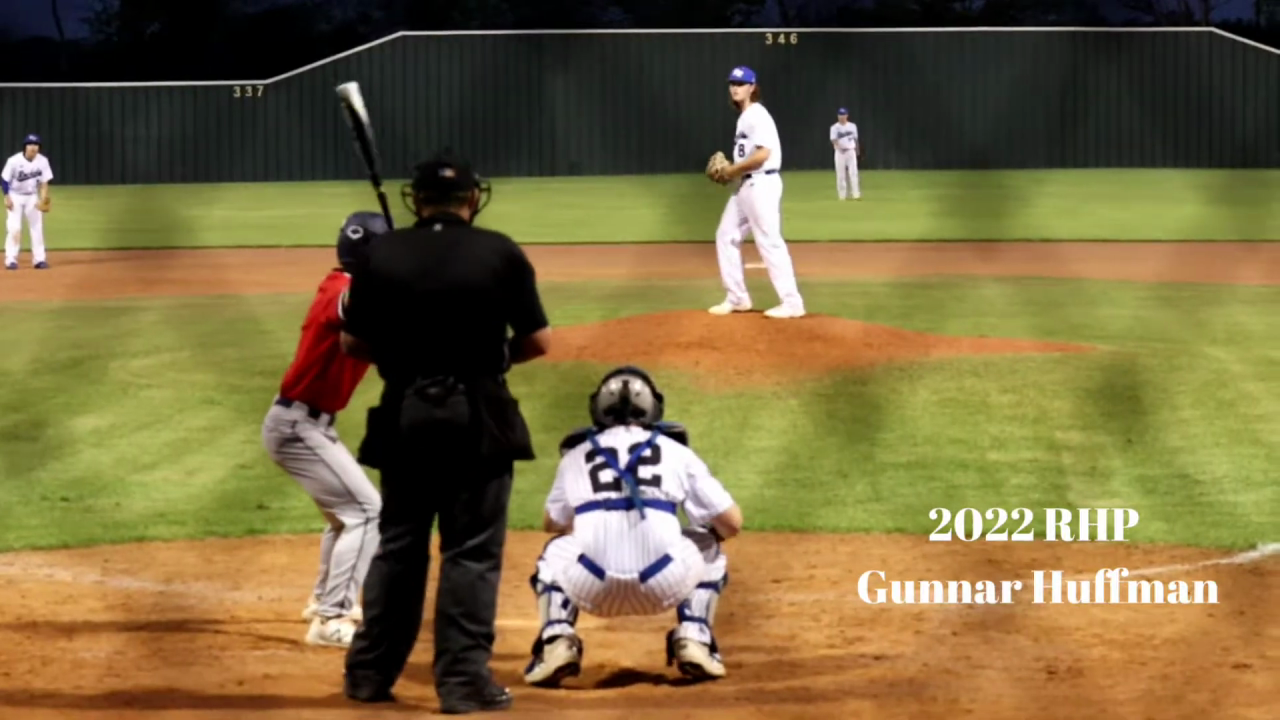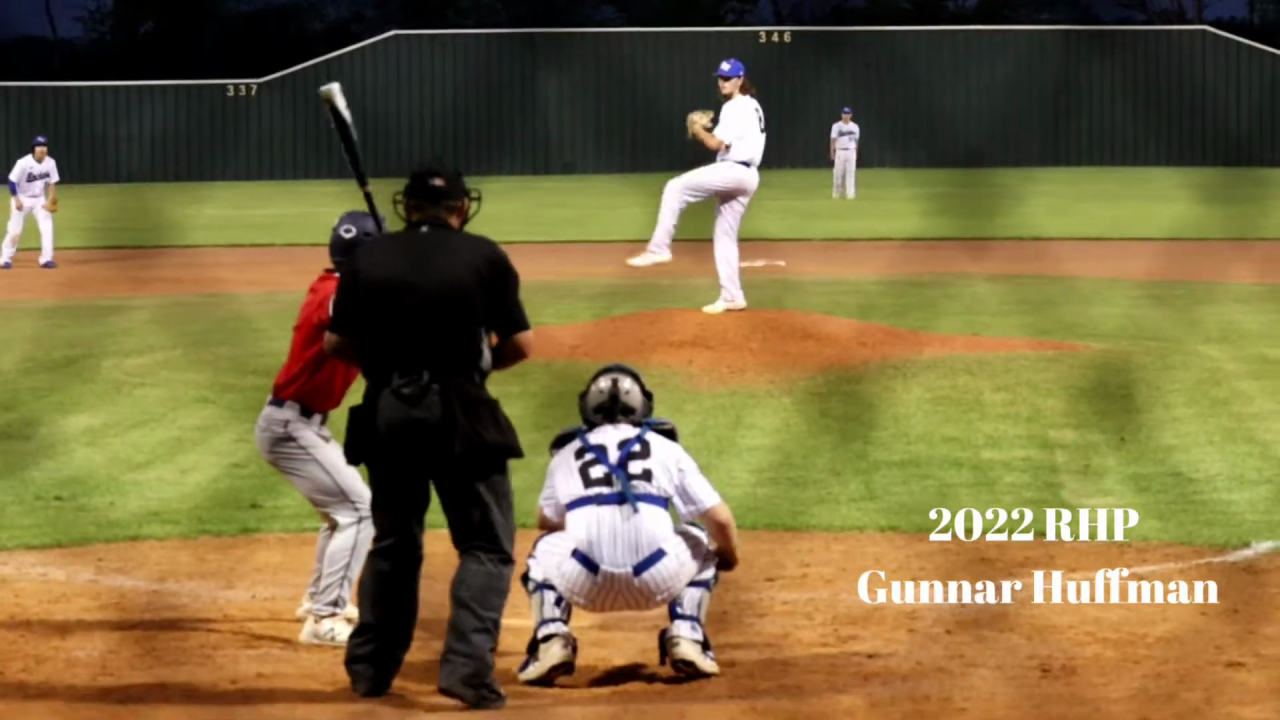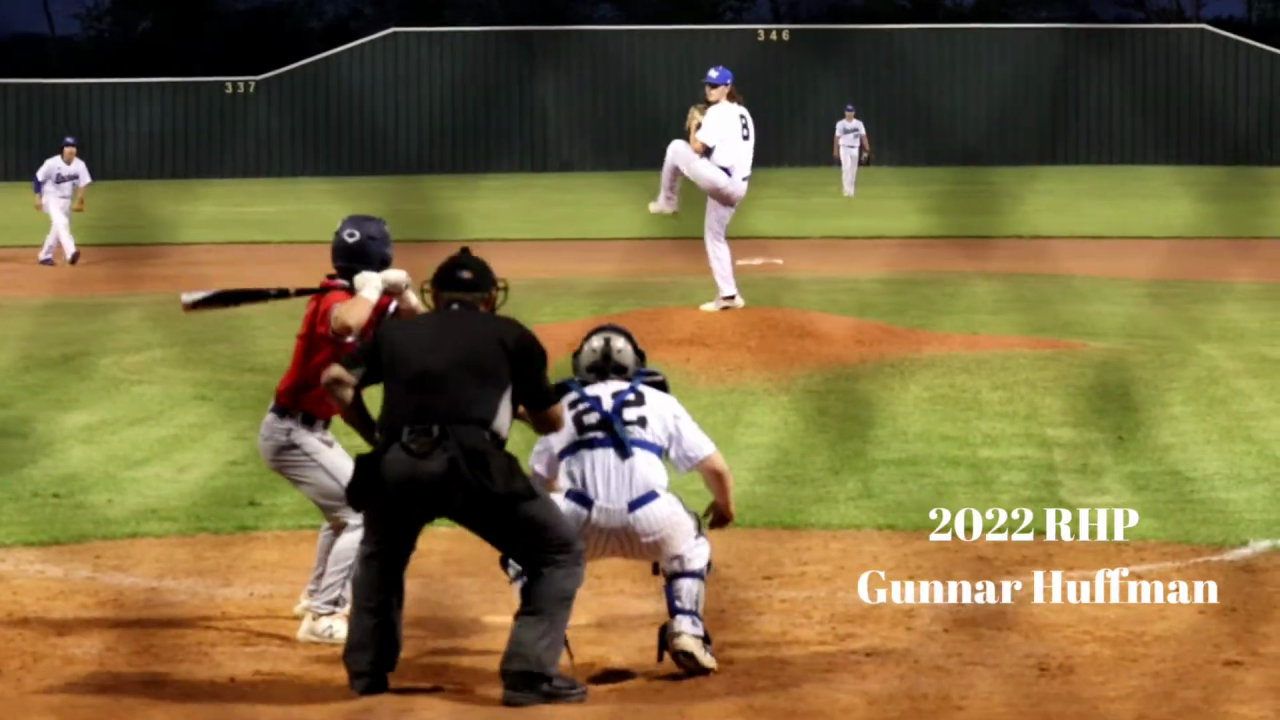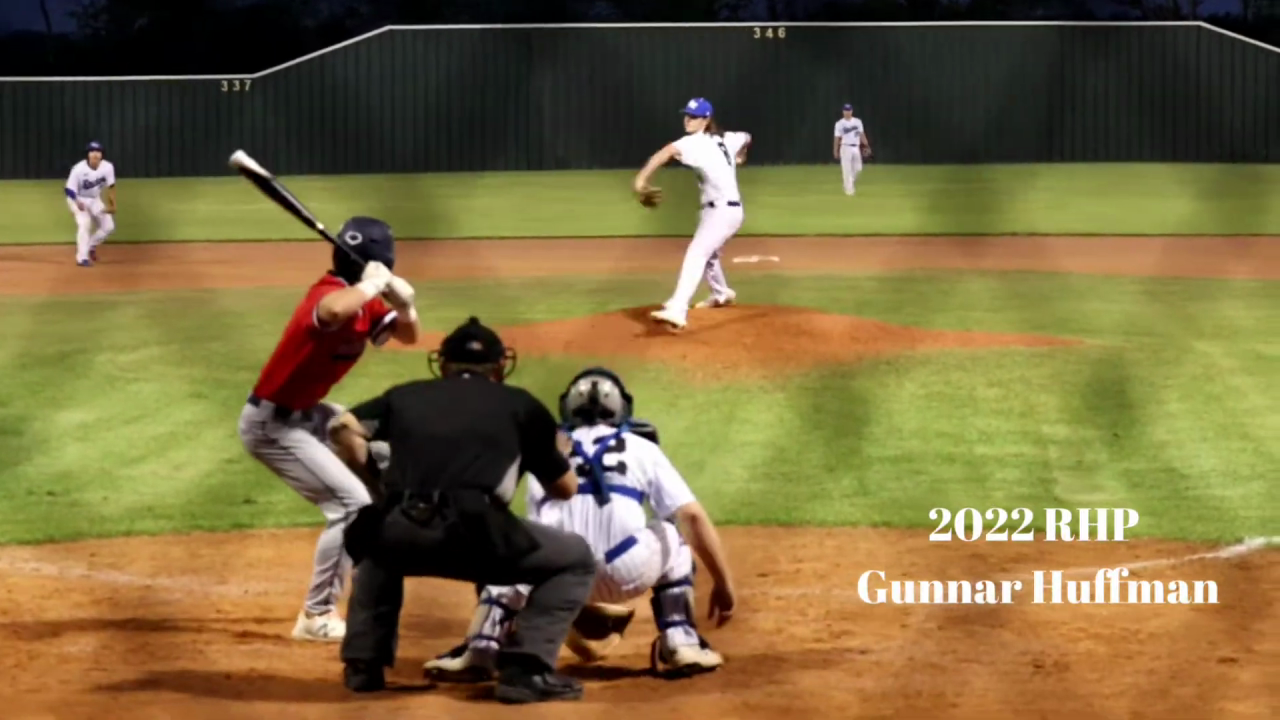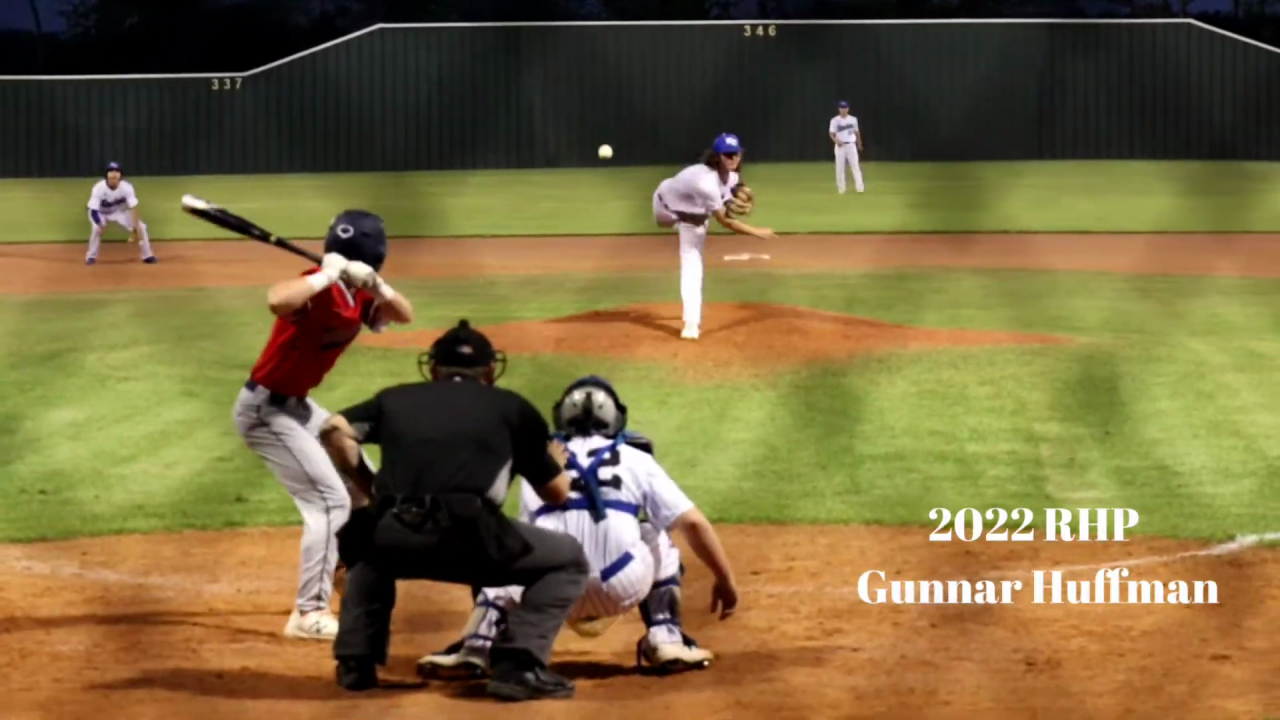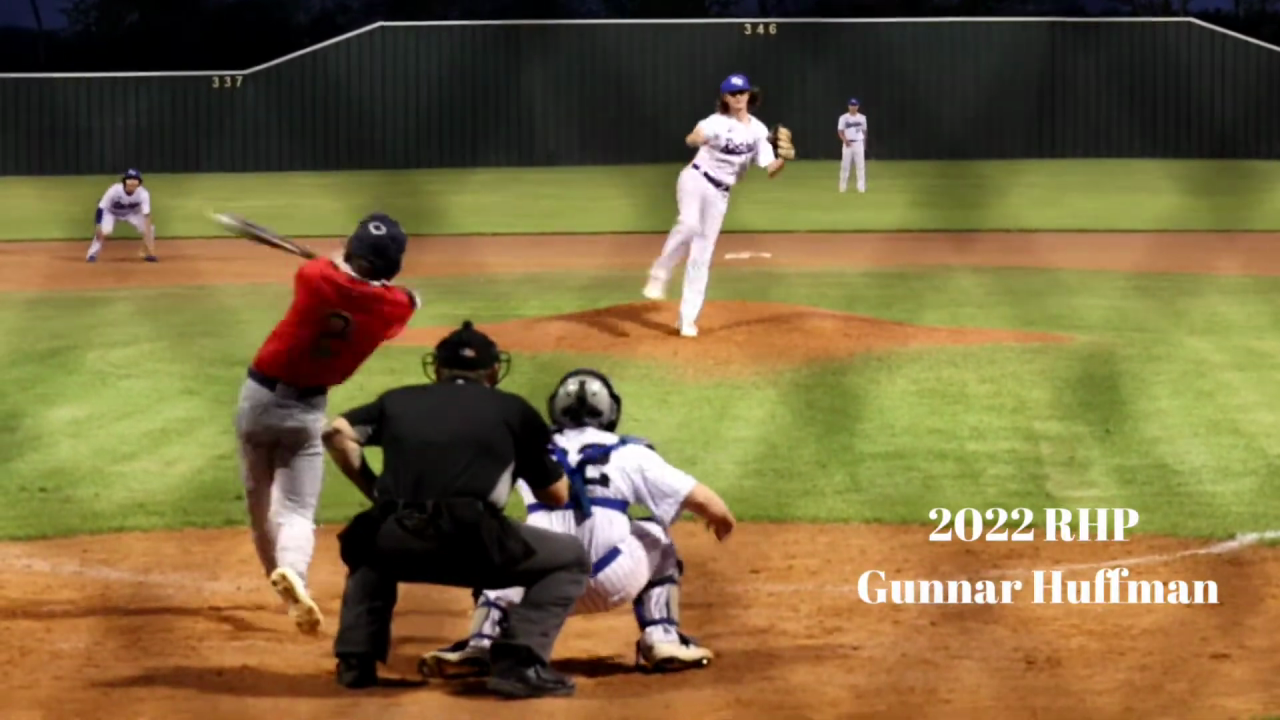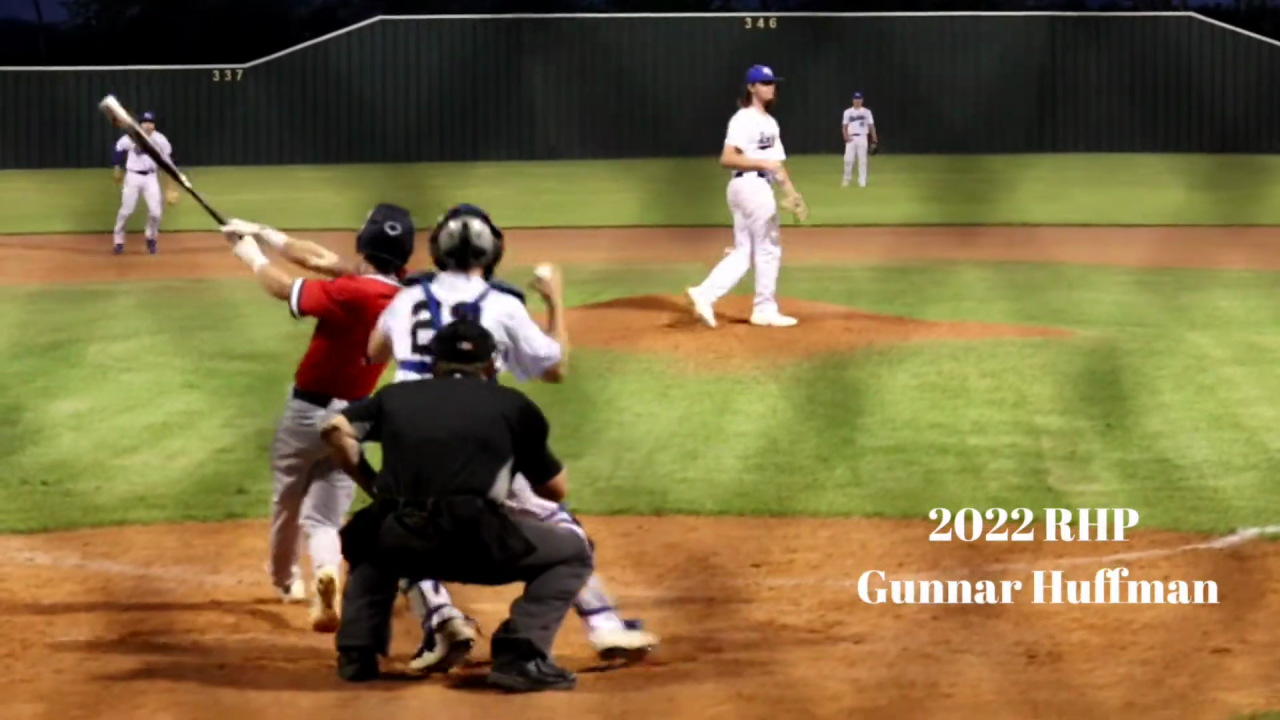
dt=0.4s
person 1, frame 1
left shoulder: (381, 254)
right shoulder: (499, 251)
left elbow: (353, 342)
right elbow: (539, 340)
left hip: (406, 414)
right hip: (477, 416)
left knee: (399, 546)
right knee: (472, 552)
left ankle: (371, 671)
person 1, frame 2
left shoulder: (368, 257)
right shoulder: (484, 255)
left elbow: (335, 342)
right elbow: (520, 345)
left hip: (387, 414)
right hip: (460, 415)
left knee: (392, 544)
right knee: (487, 546)
left ankle: (370, 669)
right ankle: (465, 667)
person 1, frame 3
left shoulder: (396, 330)
right shoulder: (510, 333)
left elbow: (335, 380)
right elbow: (551, 421)
left wrist: (372, 433)
right wrist: (520, 404)
left hip: (396, 468)
right hip: (469, 466)
left knee: (381, 556)
right knee: (560, 553)
left ankle: (366, 669)
right ankle: (531, 675)
person 1, frame 4
left shoulder: (405, 395)
right shoulder: (520, 404)
left elbow: (342, 427)
right elbow: (564, 488)
left wrist: (379, 485)
right wrist: (560, 451)
left hip: (401, 535)
right hip: (472, 534)
left knee: (381, 537)
right knee: (576, 560)
left ankle: (363, 664)
right ankle: (526, 670)
person 1, frame 5
left shoulder: (396, 397)
right shoulder: (512, 406)
left elbow: (334, 430)
right elbow: (557, 492)
left wrist: (370, 488)
right wrist: (552, 457)
left hip: (393, 540)
right hip: (466, 539)
left knee: (371, 540)
right knee: (569, 561)
left ankle: (355, 661)
right ankle: (518, 666)
person 1, frame 6
left shoulder: (399, 399)
right shoulder: (514, 409)
left elbow: (337, 432)
right elbow: (556, 496)
left wrist: (374, 491)
right wrist: (539, 452)
left hip: (396, 543)
right hip: (469, 543)
left knee: (374, 538)
right knee: (572, 559)
left ankle: (356, 658)
right ankle: (519, 663)
person 1, frame 7
left shoulder: (396, 394)
right shoulder: (512, 404)
left elbow: (335, 429)
right elbow: (555, 490)
left wrist: (373, 486)
right wrist: (527, 449)
left hip: (397, 541)
right hip: (472, 540)
left knee: (373, 533)
right knee: (573, 553)
left ankle: (357, 651)
right ankle: (519, 657)
person 2, frame 1
left shoulder: (350, 293)
right shoulder: (341, 291)
left hip: (306, 422)
right hip: (297, 425)
left knee: (345, 510)
right knee: (366, 512)
left ankle: (327, 601)
right ankle: (330, 620)
person 2, frame 2
right shoulder: (333, 291)
left hip: (302, 423)
right hip: (289, 426)
left knee: (343, 507)
right knee: (360, 510)
left ankle: (322, 599)
right ankle: (323, 619)
person 2, frame 3
left shoulder: (360, 297)
right shoulder: (334, 300)
left elbow: (415, 318)
right elbow: (348, 325)
left wrist: (401, 289)
right wrist: (370, 291)
left hip: (309, 428)
right hip: (291, 433)
left knee: (346, 506)
left ankle: (316, 597)
right ankle: (321, 618)
person 2, frame 4
left shoulder: (364, 301)
right shoulder: (330, 294)
left elbow: (408, 335)
right elbow: (336, 312)
left wrist: (404, 302)
right wrist: (372, 286)
left hip: (303, 412)
right hip: (271, 423)
right knee: (352, 502)
right ankle: (317, 616)
person 2, frame 5
left shoulder: (358, 292)
right shoulder: (319, 288)
left elbow: (403, 314)
right elbow: (278, 301)
left wrist: (371, 281)
right wrist: (323, 276)
left hip: (294, 404)
right hip: (267, 410)
right knee: (329, 502)
left ankle: (334, 566)
right ankle: (309, 613)
person 2, frame 6
left shoulder: (320, 276)
right shoulder: (400, 304)
left hip: (258, 397)
right hip: (307, 410)
left knee: (260, 504)
right knee: (299, 510)
left ankle: (284, 579)
right ankle: (292, 572)
person 2, frame 7
left shoulder: (346, 291)
right shoulder: (400, 292)
left elbow: (283, 289)
right elbow: (327, 262)
left wrist: (252, 255)
right wrist: (262, 232)
left hip: (308, 412)
left knee: (289, 504)
right knee: (324, 515)
left ankle: (286, 579)
right ankle: (328, 572)
person 3, frame 1
left shoulder: (577, 455)
right shoulder: (676, 451)
left elbow: (552, 522)
right elbow: (731, 521)
right wrist: (721, 534)
left hip: (591, 587)
right hip: (663, 584)
left knee: (556, 553)
right knee: (707, 547)
left ankle: (558, 644)
right ankle: (694, 641)
person 3, frame 2
left shoulder: (567, 454)
right shoulder: (665, 447)
left elbow: (545, 521)
right elbow: (720, 519)
right wrist: (728, 555)
left hip: (586, 582)
right hip: (656, 579)
left knee: (546, 552)
right knee: (699, 548)
left ankle: (552, 642)
right ankle: (686, 639)
person 3, frame 3
left shoulder: (563, 407)
right shoulder: (660, 402)
left elbow: (537, 484)
right elbow: (716, 467)
right wrist: (723, 506)
left hip: (581, 520)
right hip: (653, 519)
right knee: (689, 544)
right ankle: (687, 632)
person 3, frame 4
right shoulder: (641, 447)
right elbow: (693, 516)
right wrist: (723, 582)
right hip: (629, 570)
right knee: (669, 541)
left ankle: (479, 651)
right ankle: (682, 643)
person 3, frame 5
right shoulder: (635, 459)
right elbow: (693, 522)
right wrist: (725, 579)
right hip: (622, 584)
right knee: (658, 540)
left ankle: (475, 649)
right ankle: (665, 640)
person 3, frame 6
right shoulder: (630, 453)
right elbow: (700, 500)
right wrist: (724, 519)
right hip: (613, 580)
right knee: (653, 539)
left ankle: (481, 647)
right ankle: (661, 639)
person 3, frame 7
left shoulder: (409, 297)
right shoulder: (504, 305)
left elbow: (375, 354)
right elbow: (555, 369)
right wrist: (554, 303)
right knee: (552, 523)
left ankle: (443, 625)
right ankle: (603, 624)
person 4, frame 1
left shoulder: (757, 115)
right shoulder: (744, 117)
left elbow: (762, 155)
left wrist: (733, 168)
right wrist: (733, 170)
left hip: (761, 184)
right hip: (747, 185)
left knee: (769, 242)
right knee: (726, 236)
left ankle: (792, 301)
right ankle: (738, 298)
person 4, frame 2
left shoulder: (736, 107)
right shoulder: (753, 106)
left elbow: (715, 144)
left wrist: (697, 130)
right wrist: (709, 131)
left hip: (734, 171)
right hip: (747, 176)
left knee: (675, 189)
right knee: (725, 235)
left ankle: (658, 249)
right ankle: (731, 297)
person 4, frame 3
left shoulder: (718, 112)
right shoulder: (743, 113)
left elbow: (696, 148)
left wrist: (694, 126)
right wrist: (702, 128)
left hip: (720, 178)
right hip: (737, 185)
left knee: (676, 148)
right knee: (715, 236)
left ankle: (667, 199)
right ankle: (729, 296)
person 4, frame 4
left shoulder: (694, 142)
right shoulder: (724, 139)
left elbow: (669, 150)
right elbow: (746, 138)
left wrist: (642, 176)
right wrist: (740, 155)
left hip: (723, 213)
right hip: (730, 211)
left knee: (695, 256)
right knee: (706, 255)
left ankle: (675, 311)
right ankle: (722, 294)
person 4, frame 5
left shoulder: (728, 173)
right shoulder: (706, 181)
right elbow: (725, 221)
right wrist: (756, 232)
left hip: (695, 213)
right hip: (667, 207)
left knee: (691, 265)
right knee: (666, 225)
left ankle: (692, 322)
person 4, frame 6
left shoulder: (759, 131)
right shoulder: (716, 121)
left elbow: (771, 170)
right elbow: (691, 140)
left wrist: (784, 157)
right wrist: (700, 138)
left hip: (720, 194)
right hip: (696, 179)
left knee: (702, 254)
right knee: (688, 225)
left ankle: (687, 318)
right ankle: (659, 273)
person 4, frame 7
left shoulder: (771, 122)
right shoulder: (743, 118)
left elbow: (777, 163)
right elbow: (727, 159)
left wrist: (790, 190)
right wrist: (764, 163)
left hip: (744, 189)
right hip: (752, 187)
left knee: (743, 251)
right knee: (769, 248)
left ankle: (704, 295)
right ankle: (764, 309)
